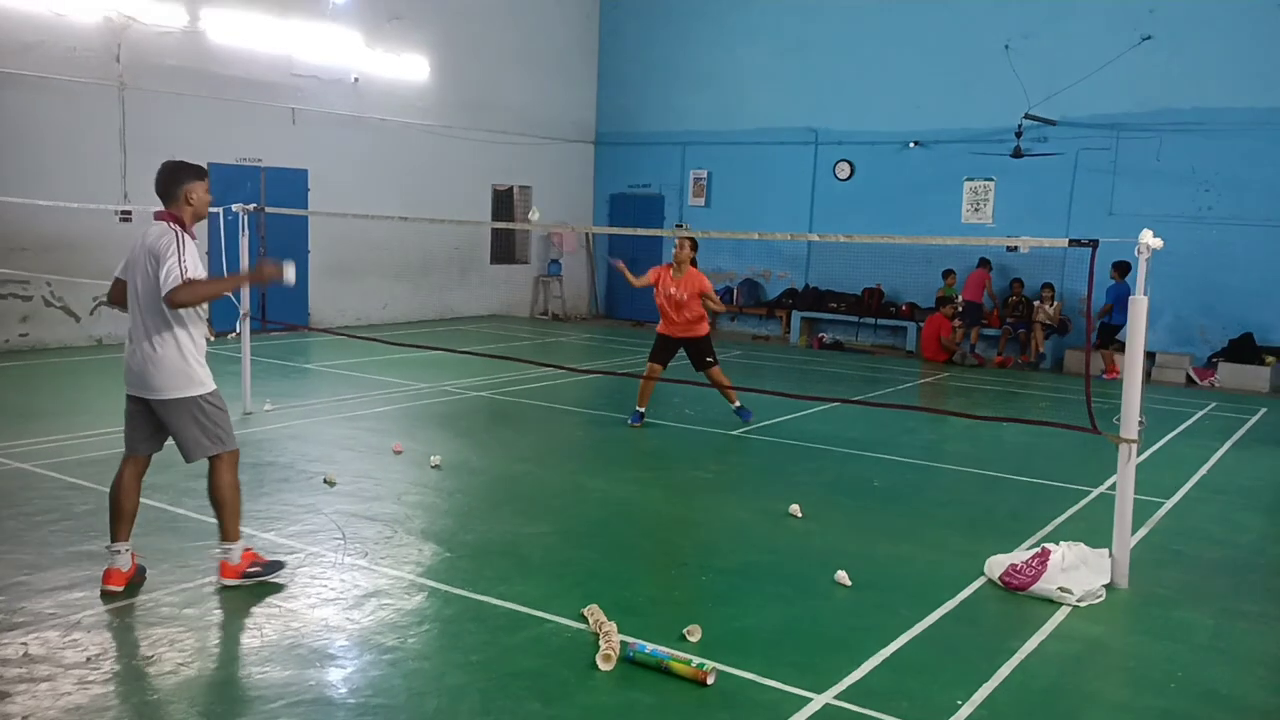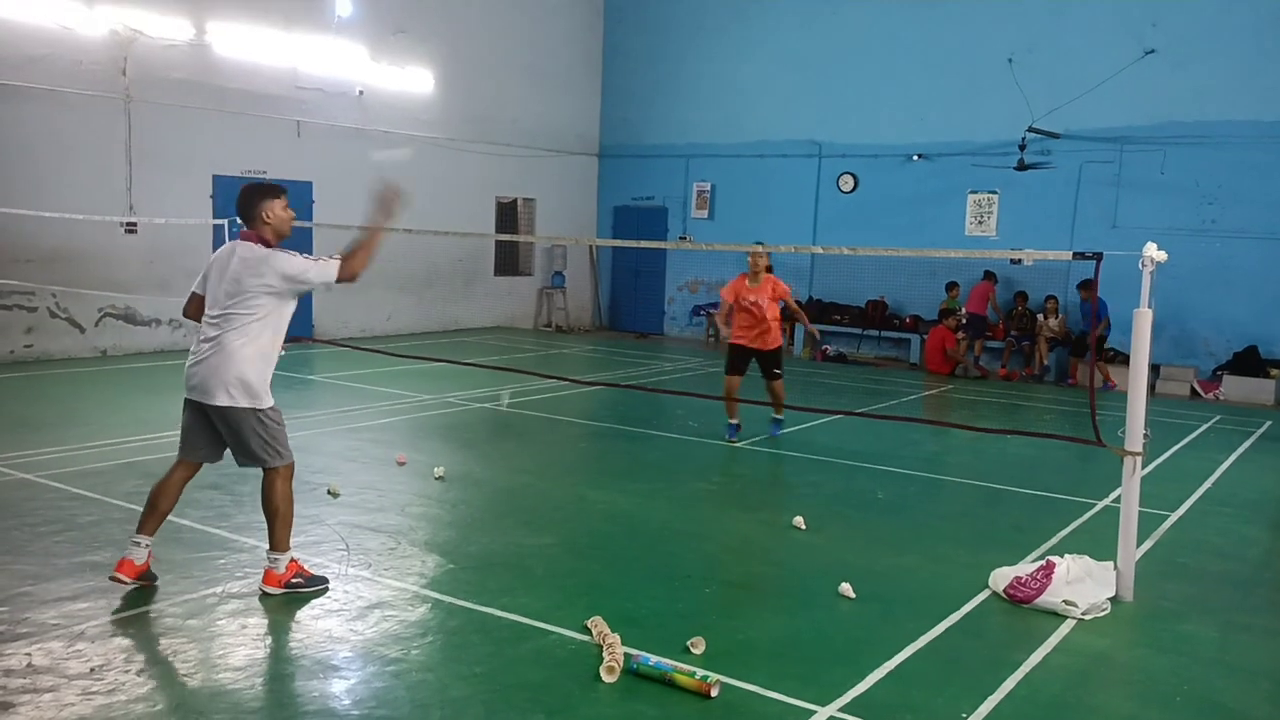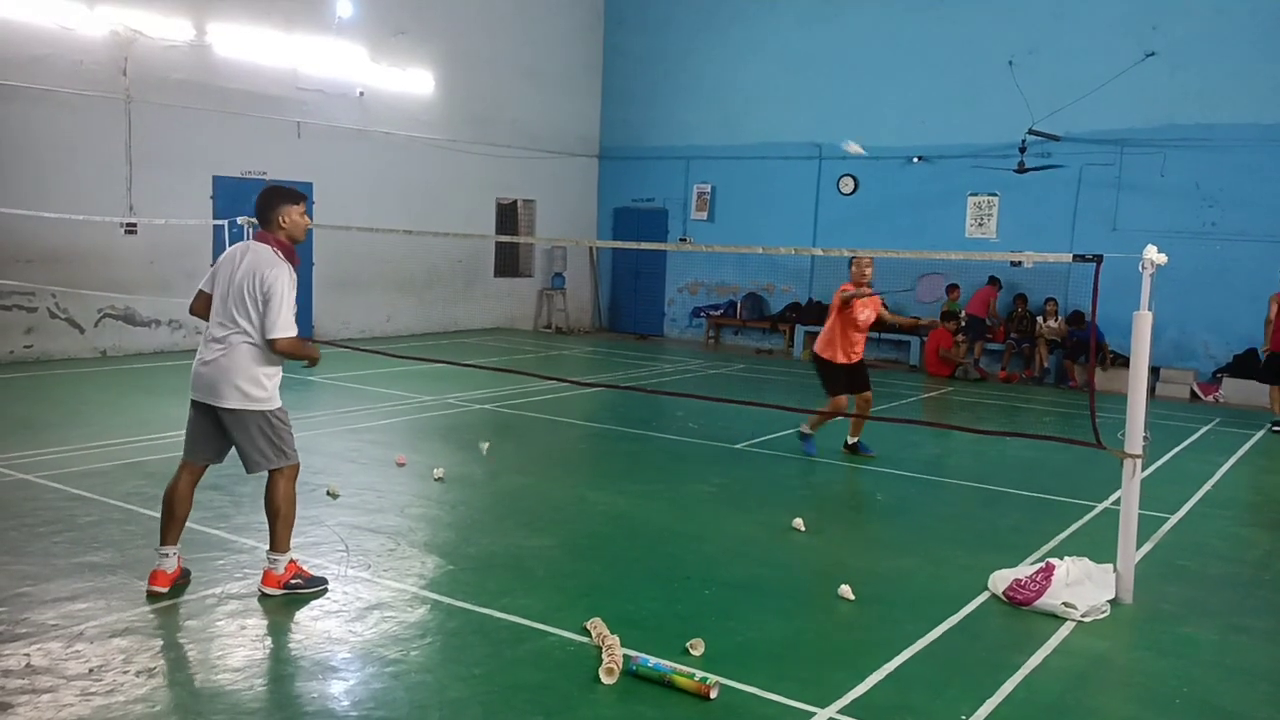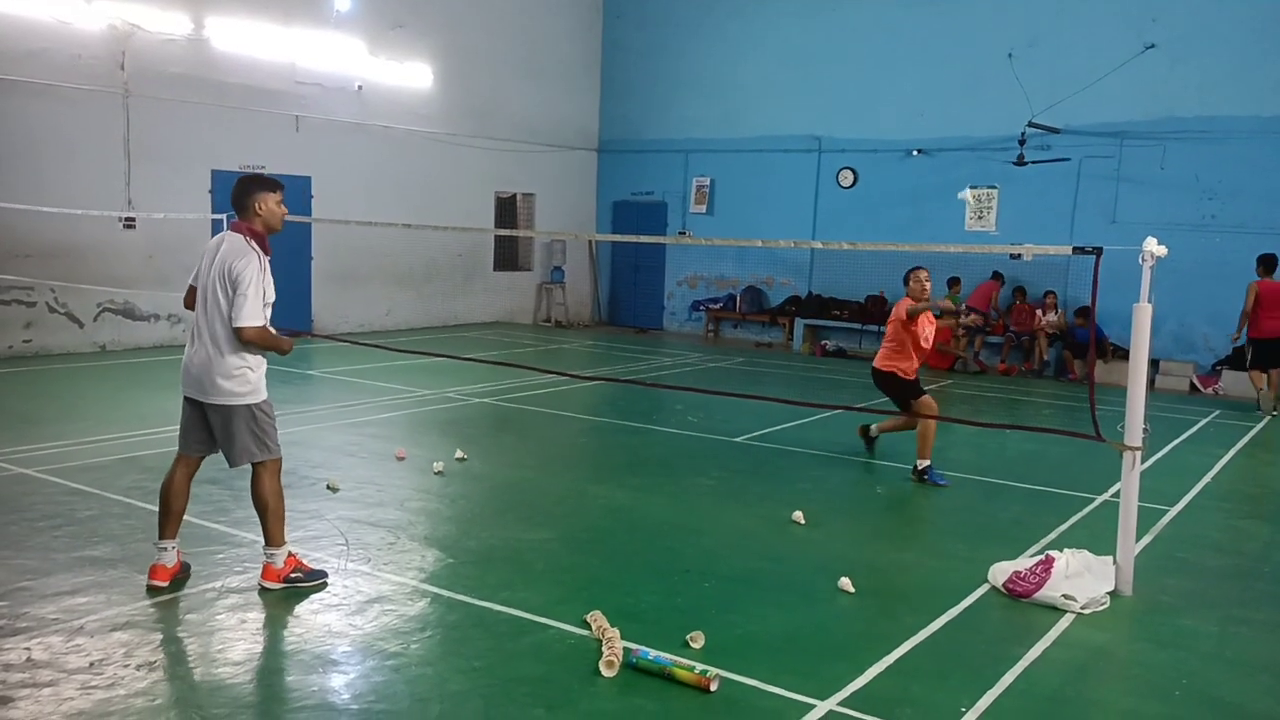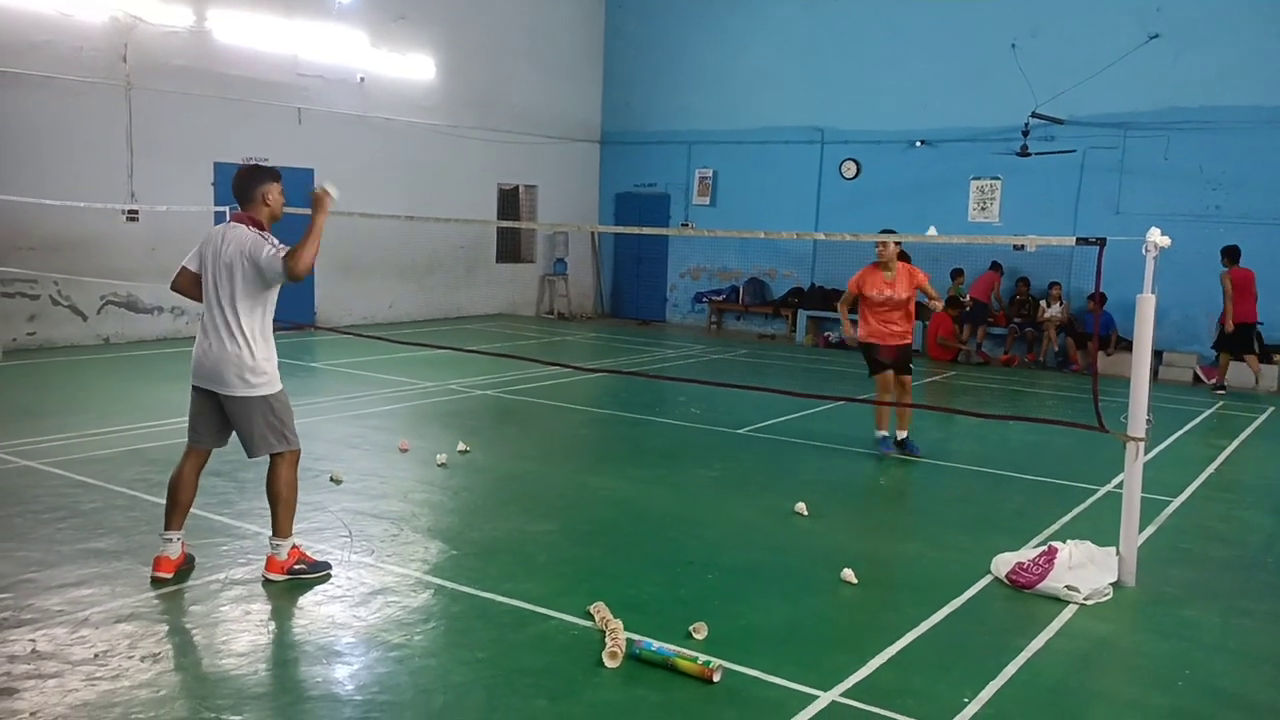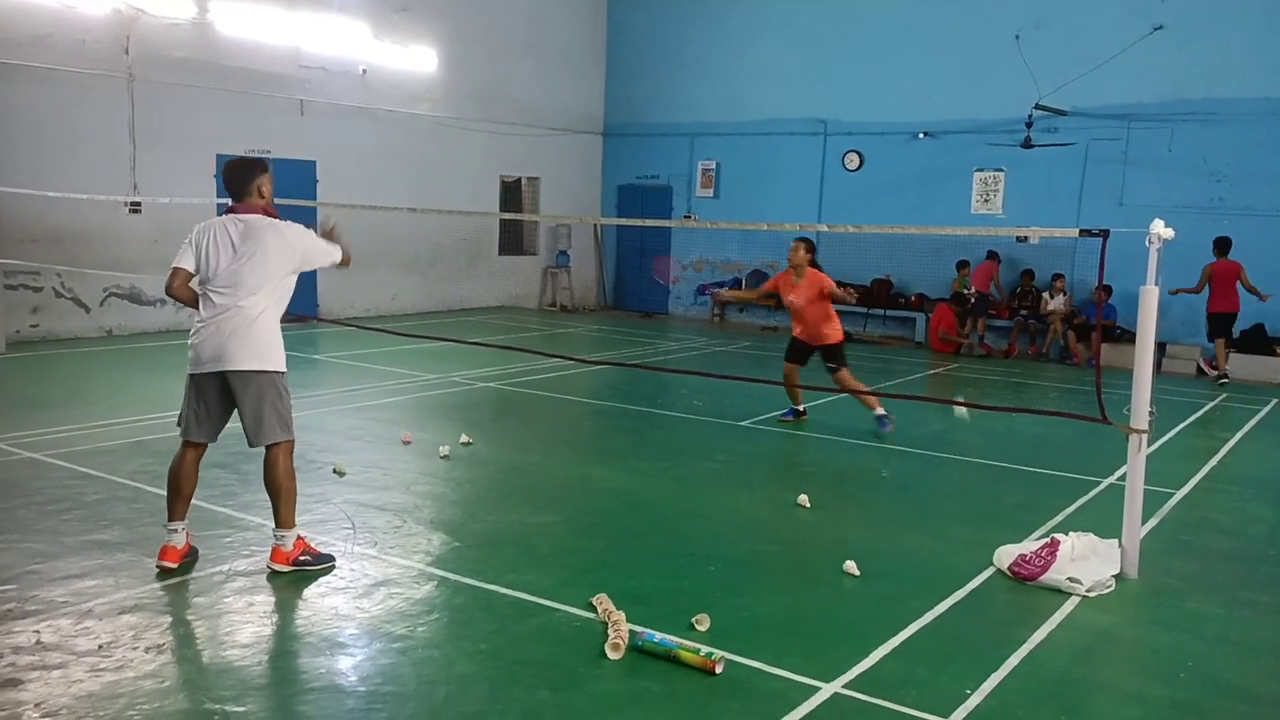
dt=0.4s
person 1, frame 1
left shoulder: (148, 238)
right shoulder: (176, 240)
left elbow: (116, 296)
right elbow: (180, 295)
right wrist: (244, 279)
left hip: (142, 374)
right hip: (181, 376)
left knee: (135, 461)
right knee: (224, 457)
left ankle: (118, 565)
right ankle: (235, 558)
person 1, frame 2
left shoulder: (222, 255)
right shoulder: (280, 264)
left elbow: (192, 310)
right elbow: (350, 269)
right wrist: (381, 217)
left hip: (200, 380)
right hip: (240, 388)
left knee: (185, 465)
right knee: (279, 469)
left ankle: (134, 557)
right ankle: (279, 569)
person 1, frame 3
left shoulder: (234, 254)
right shoulder: (278, 270)
left elbow: (199, 307)
right elbow: (282, 343)
right wrist: (311, 353)
left hip: (208, 380)
right hip: (249, 389)
left knee: (190, 468)
right knee: (284, 469)
left ankle: (165, 566)
right ankle: (278, 569)
person 1, frame 4
left shoulder: (218, 244)
right shoulder: (249, 259)
left elbow: (191, 300)
right elbow: (247, 332)
right wrist: (281, 344)
left hip: (199, 376)
right hip: (235, 382)
left knee: (186, 462)
right knee: (267, 464)
left ankle: (165, 561)
right ankle: (277, 563)
person 1, frame 5
left shoulder: (215, 236)
right shoulder: (258, 246)
left elbow: (181, 282)
right elbow: (297, 268)
right wrist: (319, 214)
left hip: (207, 368)
right hip: (248, 373)
left knee: (195, 453)
right knee: (285, 454)
left ankle: (169, 552)
right ankle: (281, 555)
person 1, frame 6
left shoulder: (205, 231)
right shoulder: (287, 234)
left elbow: (176, 287)
right elbow: (342, 258)
right wrist: (331, 238)
left hip: (207, 352)
right hip: (255, 355)
left knee: (192, 445)
right knee: (279, 445)
left ankle: (174, 542)
right ankle: (286, 546)
person 2, frame 1
left shoulder: (698, 279)
right shoulder: (660, 272)
left elbow: (719, 306)
right elbow: (637, 283)
left wrist: (712, 306)
right wrist: (623, 270)
left hip: (696, 333)
right hip: (668, 332)
left knee: (715, 376)
right knee: (652, 371)
left ankle: (737, 406)
right ankle: (639, 411)
person 2, frame 2
left shoulder: (776, 285)
right shoulder: (735, 284)
left elbow: (794, 309)
right elbow: (721, 312)
left wrist: (808, 326)
right wrist: (722, 327)
left hip: (769, 342)
right hip: (740, 340)
left knee: (774, 386)
right knee: (731, 384)
left ankle: (778, 416)
right ankle: (733, 423)
person 2, frame 3
left shoulder: (874, 298)
right shoulder: (845, 292)
left elbow: (888, 318)
right elbow: (846, 296)
left wrist: (917, 322)
right wrist: (860, 293)
left hip: (854, 356)
right hip: (830, 355)
left knee: (866, 400)
right knee: (839, 405)
left ankle: (852, 441)
right ankle: (807, 430)
person 2, frame 4
left shoulder: (925, 311)
right shoulder: (906, 306)
left elbow: (933, 326)
right elbow: (914, 312)
left wrist: (964, 322)
right wrist: (936, 305)
left hip: (905, 371)
right hip: (890, 370)
left knee: (916, 417)
right knee: (928, 409)
left ankle: (871, 431)
right ankle: (923, 467)
person 2, frame 5
left shoulder: (912, 274)
right shoulder: (865, 275)
left elbow: (936, 298)
right elbow: (843, 302)
left wrist: (936, 304)
right wrist: (846, 324)
left hip: (902, 338)
right hip: (872, 338)
left knee: (904, 384)
right knee: (885, 380)
left ankle: (902, 436)
right ankle: (882, 434)
person 2, frame 6
left shoulder: (819, 280)
right shoulder: (782, 278)
left elbow: (845, 298)
right elbow: (755, 294)
left wrist: (847, 297)
right wrist: (727, 294)
left hip: (828, 336)
right hip: (802, 335)
left knee: (845, 381)
right knee: (788, 373)
left ankle: (880, 414)
right ankle: (798, 408)
